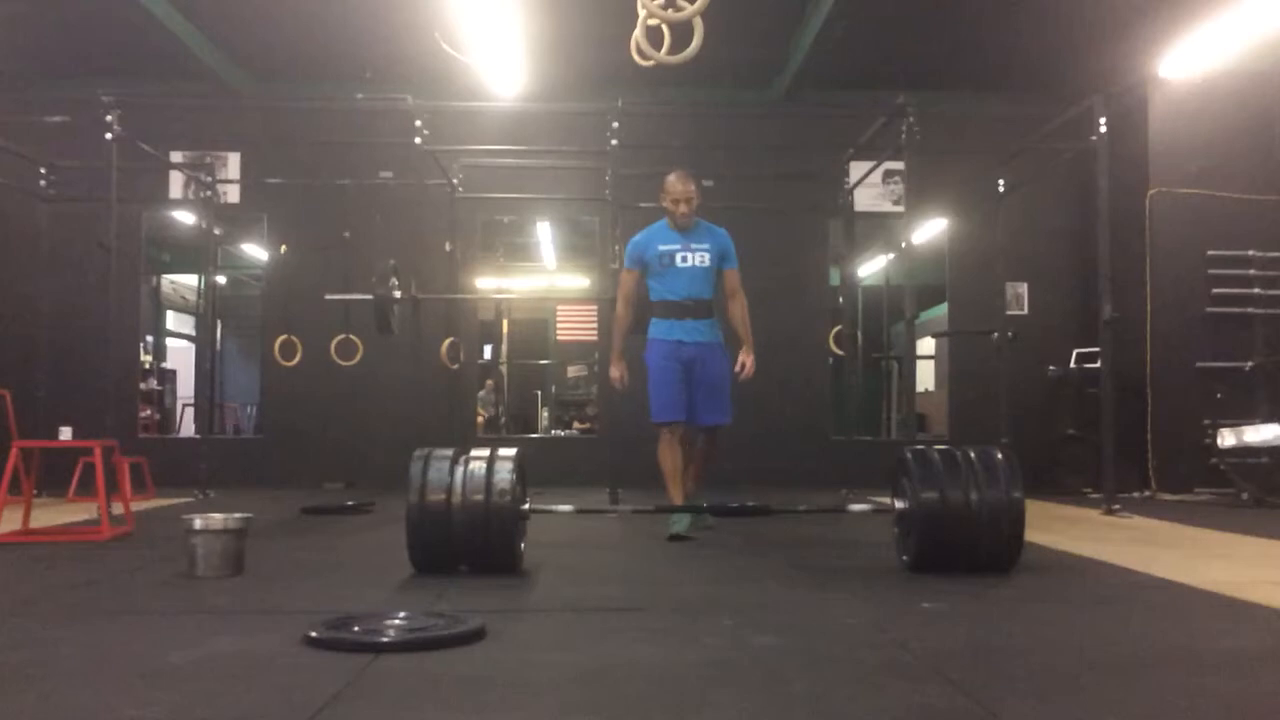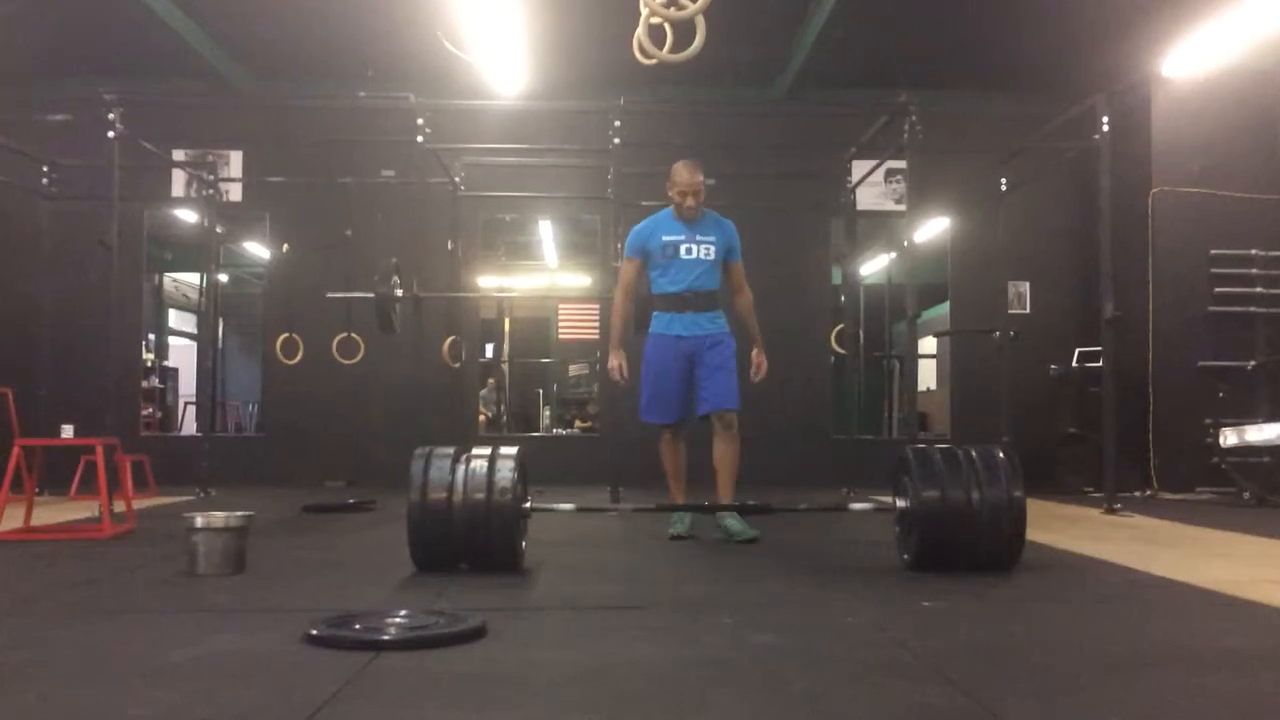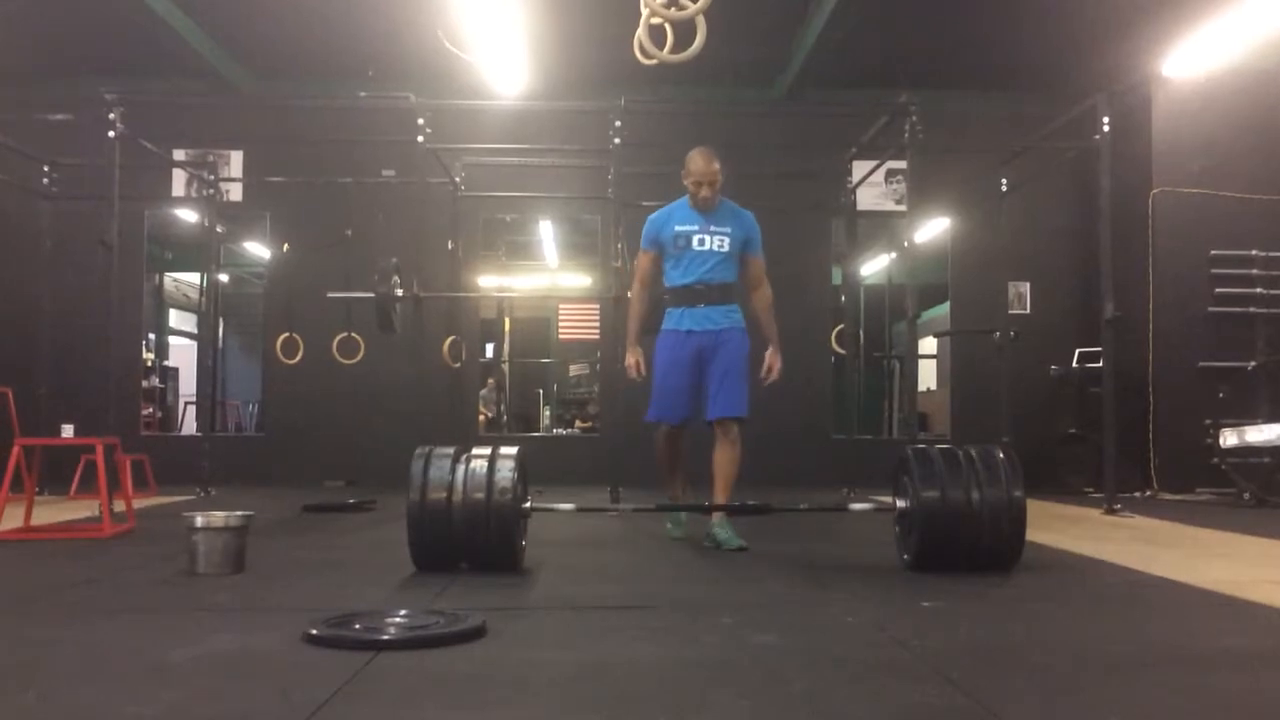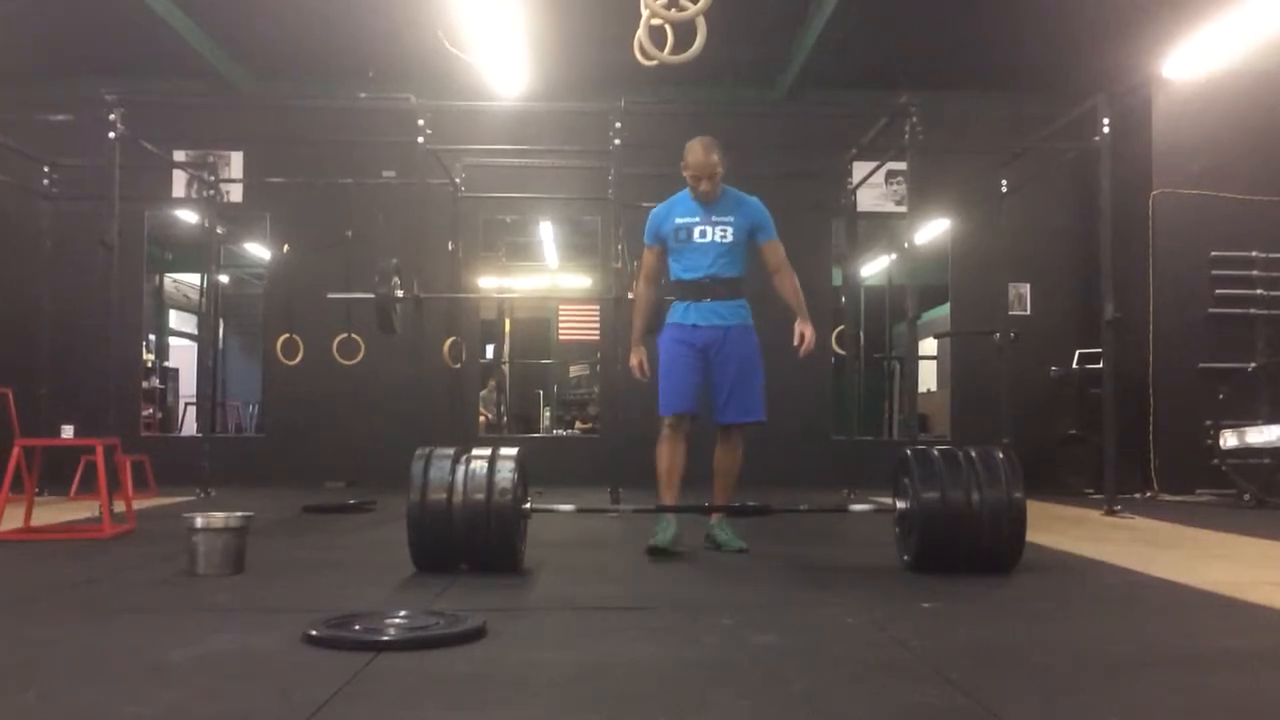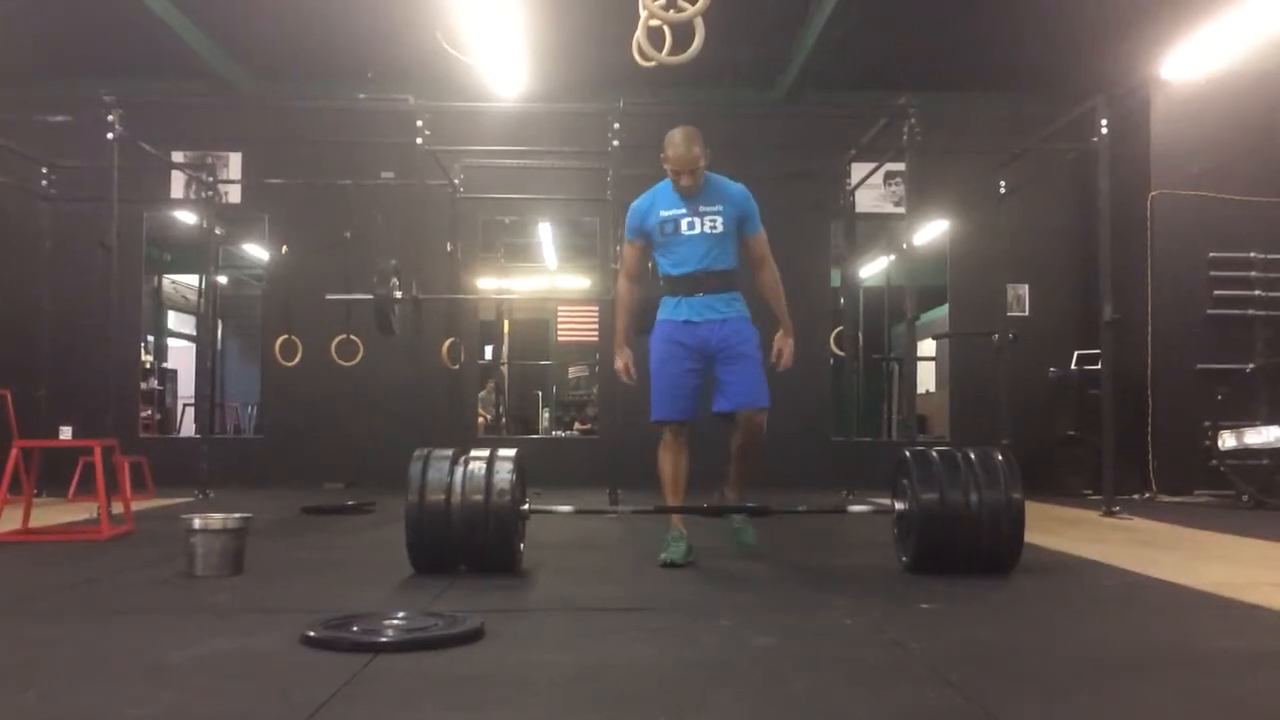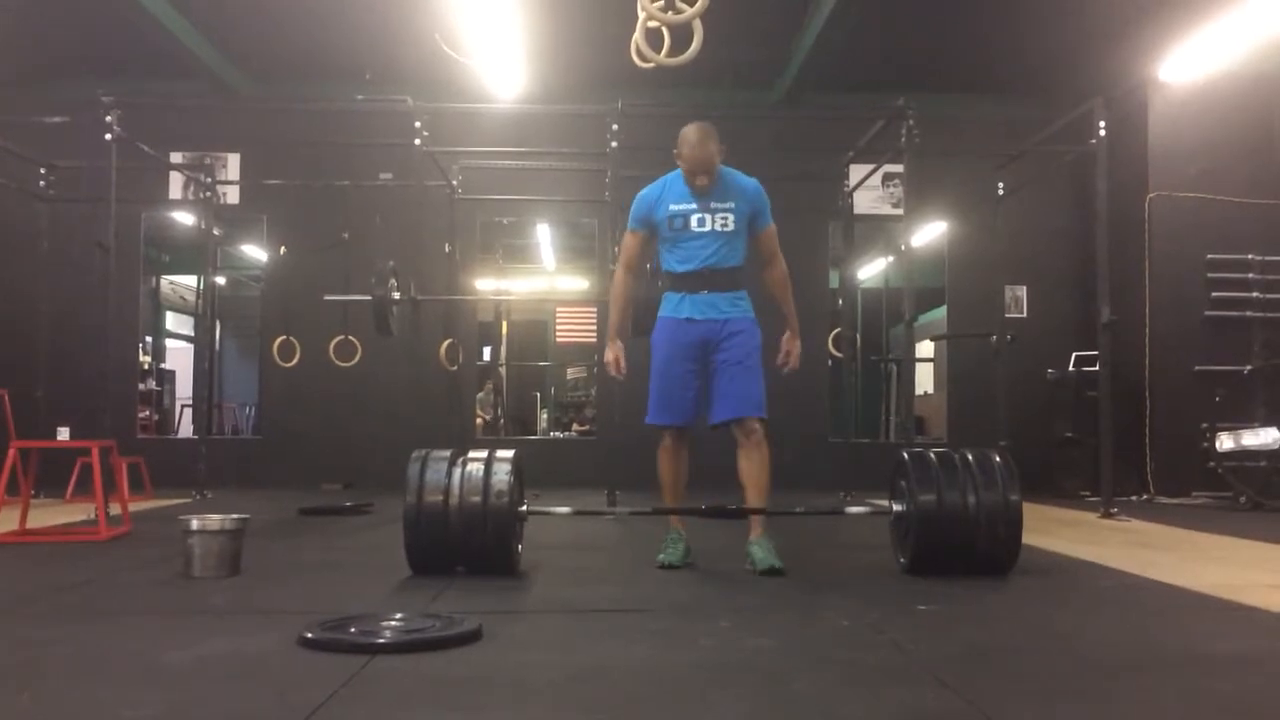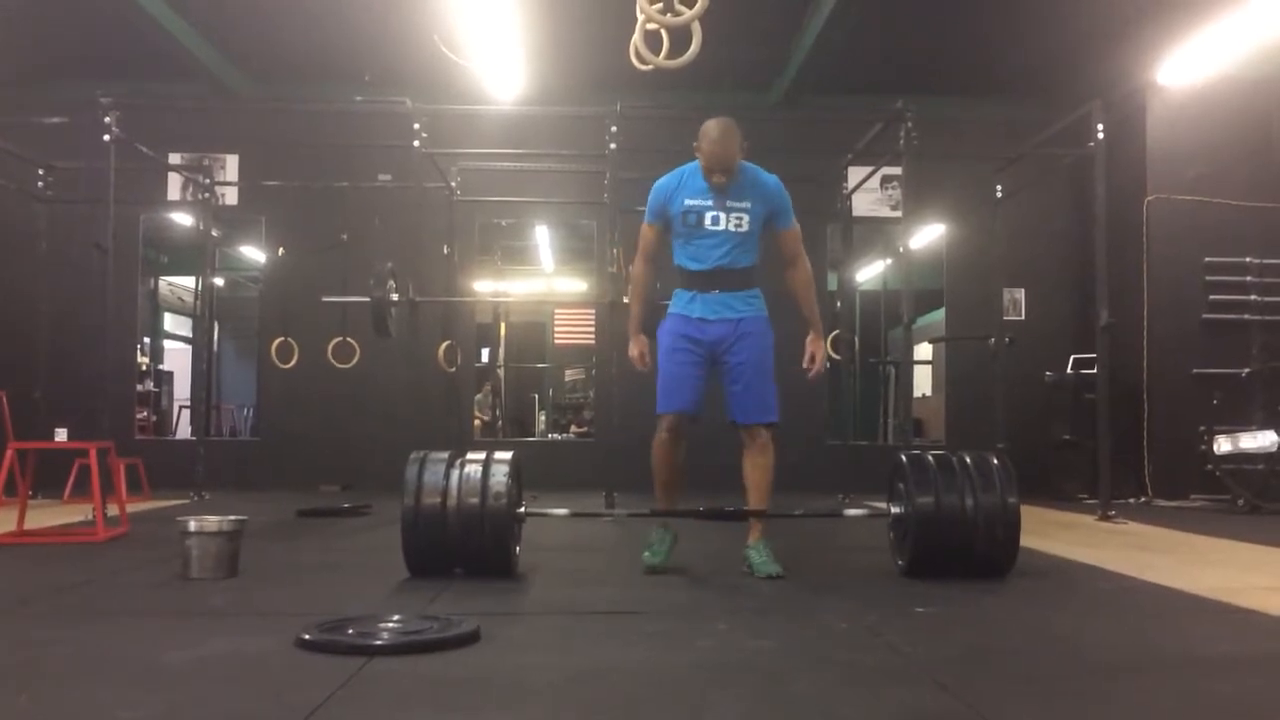
dt=0.3s
person 1, frame 1
left shoulder: (719, 239)
right shoulder: (643, 243)
left elbow: (735, 296)
right elbow: (625, 302)
left wrist: (747, 346)
right wrist: (617, 356)
left hip: (708, 340)
right hip: (664, 340)
left knee: (708, 427)
right knee: (670, 427)
left ankle: (690, 488)
right ankle: (678, 509)
person 1, frame 2
left shoulder: (725, 230)
right shoulder: (645, 232)
left elbow: (741, 292)
right elbow: (625, 291)
left wrist: (758, 345)
right wrist: (615, 347)
left hip: (713, 333)
right hip: (666, 334)
left knee: (725, 419)
right knee: (671, 427)
left ankle: (727, 510)
right ankle: (680, 509)
person 1, frame 3
left shoulder: (743, 222)
right shoulder: (660, 222)
left elbow: (759, 287)
right elbow: (642, 285)
left wrist: (774, 344)
right wrist: (632, 343)
left hip: (727, 331)
right hip: (678, 330)
left knee: (727, 424)
right knee: (669, 425)
left ankle: (719, 520)
right ankle: (676, 495)
person 1, frame 4
left shoulder: (750, 210)
right shoulder: (662, 215)
left elbow: (779, 268)
right elbow: (647, 282)
left wrist: (802, 317)
right wrist: (636, 341)
left hip: (734, 326)
right hip: (682, 325)
left knee: (732, 427)
right knee: (675, 420)
left ankle: (717, 521)
right ankle: (667, 521)
person 1, frame 5
left shoulder: (737, 197)
right shoulder: (644, 208)
left elbow: (763, 264)
right elbow: (629, 279)
left wrist: (784, 327)
right wrist: (620, 343)
left hip: (730, 318)
right hip: (674, 323)
left knee: (752, 416)
right knee: (672, 427)
left ankle: (734, 496)
right ankle: (677, 531)
person 1, frame 6
left shoulder: (749, 192)
right shoulder: (652, 198)
left elbow: (773, 263)
right elbow: (627, 270)
left wrist: (792, 328)
right wrist: (613, 337)
left hip: (734, 318)
right hip: (677, 320)
left knee: (748, 425)
right knee: (672, 430)
left ankle: (757, 536)
right ankle: (677, 533)
person 1, frame 7
left shoulder: (769, 190)
right shoulder: (667, 189)
left elbow: (795, 262)
right elbow: (645, 261)
left wrist: (815, 331)
right wrist: (634, 331)
left hip: (746, 318)
right hip: (686, 316)
left knee: (756, 429)
right knee: (670, 421)
left ankle: (755, 541)
right ankle: (663, 525)
